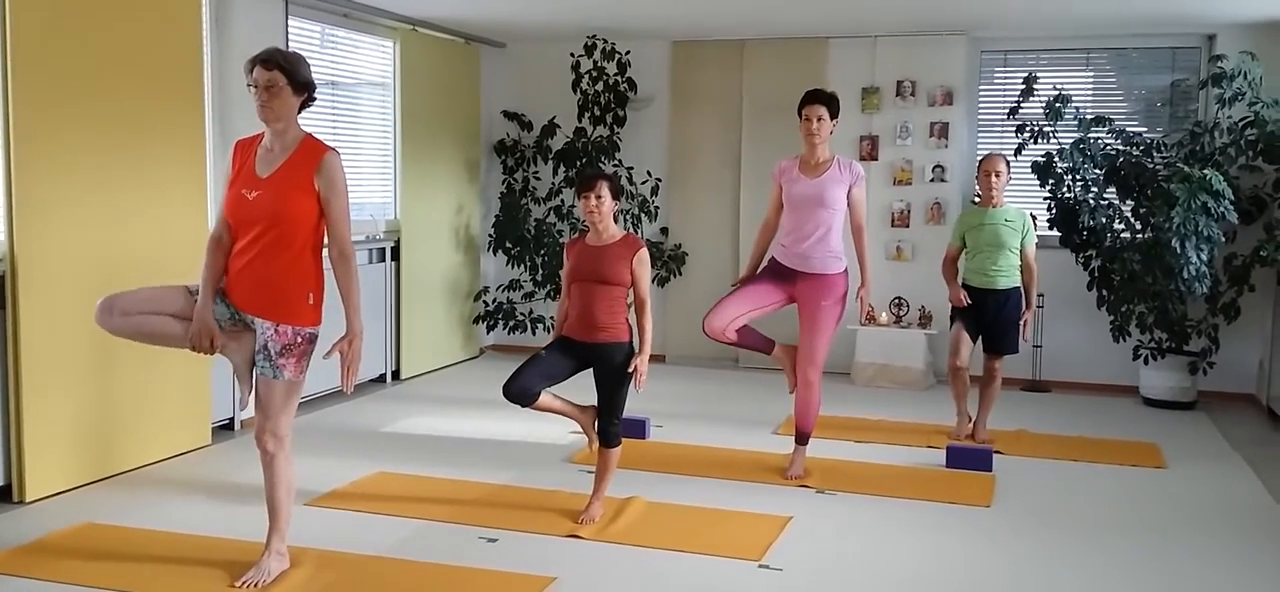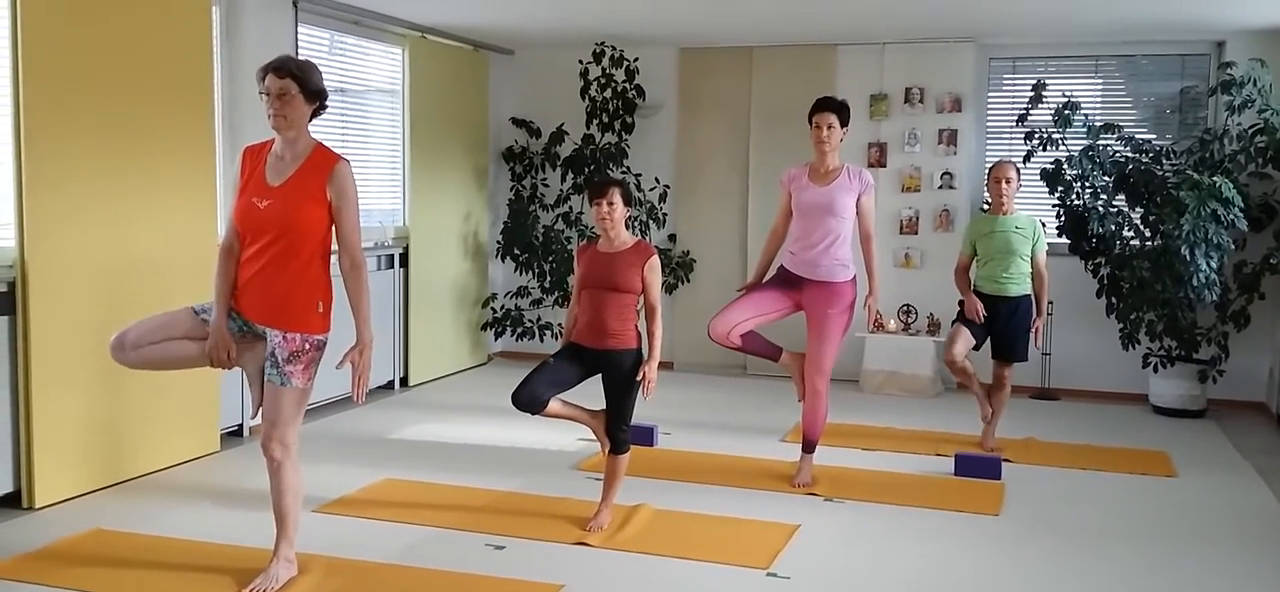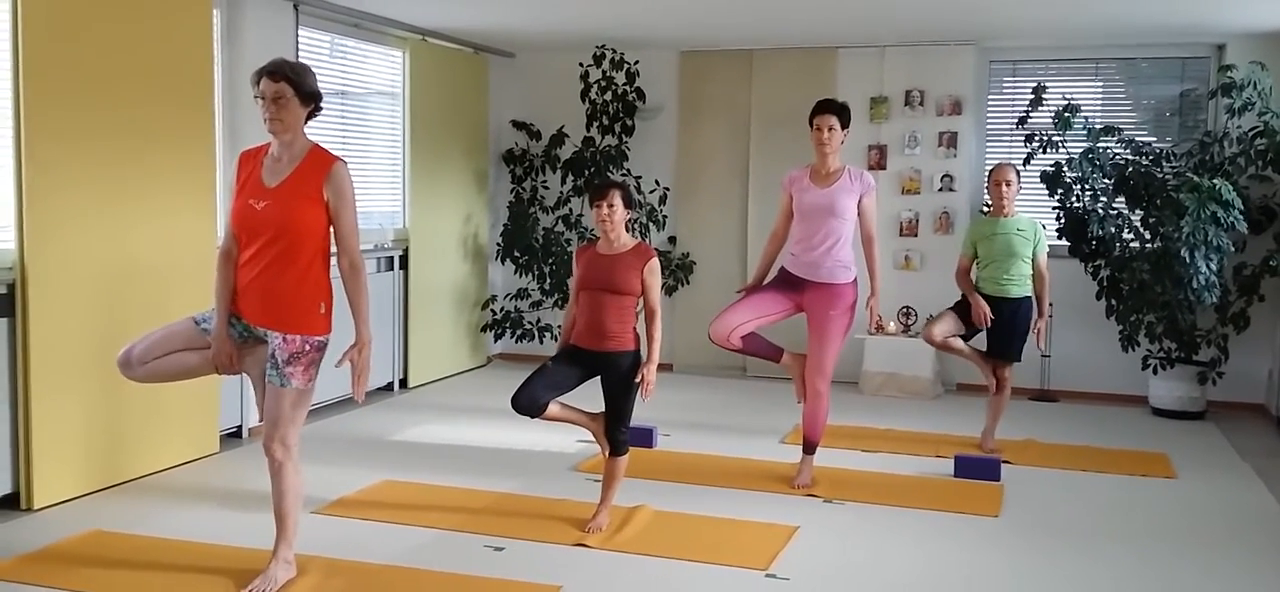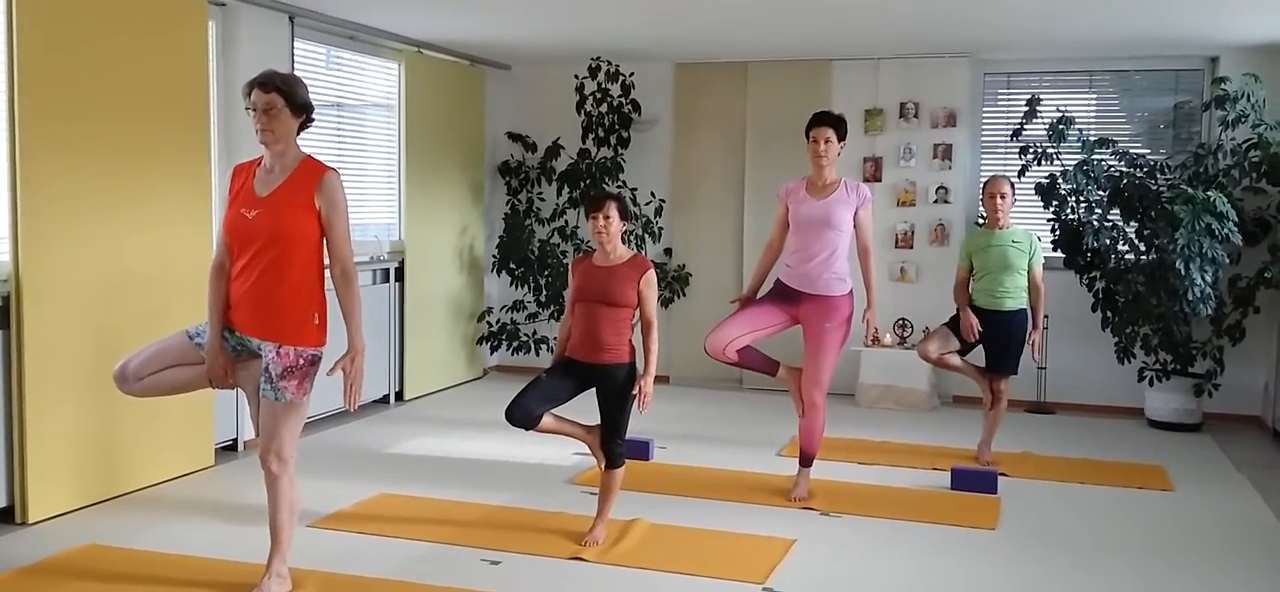
dt=0.5s
person 1, frame 1
left shoulder: (321, 161)
right shoulder: (241, 152)
left elbow: (341, 249)
right elbow: (221, 236)
left wrist: (354, 329)
right wrist: (203, 310)
left hip: (288, 313)
right hip: (234, 298)
left knee: (271, 435)
right knee: (111, 312)
right ankle: (234, 344)
person 1, frame 2
left shoulder: (333, 170)
right shoulder: (249, 159)
left elbow: (352, 259)
right elbow: (231, 245)
left wrist: (365, 338)
right wrist: (218, 321)
left hip: (297, 322)
right hip: (243, 310)
left knee: (277, 443)
right knee: (125, 347)
right ankle: (244, 355)
person 1, frame 3
left shoulder: (330, 172)
right shoulder: (246, 163)
left elbow: (351, 259)
right elbow: (229, 249)
left wrist: (363, 337)
right wrist: (220, 327)
left hip: (297, 325)
right hip: (243, 314)
left knee: (278, 444)
right knee: (132, 361)
right ankle: (246, 360)
person 1, frame 4
left shoulder: (322, 181)
right shoulder: (239, 176)
left elbow: (343, 269)
right elbow: (222, 262)
left wrist: (356, 346)
right wrist: (213, 338)
left hip: (291, 337)
right hip: (236, 327)
left knee: (275, 458)
right knee: (128, 377)
right ankle: (241, 372)
person 2, frame 1
left shoulder: (849, 171)
right shoulder: (784, 170)
left elbow: (859, 228)
right elbow: (770, 224)
left wrist: (866, 281)
right wrist: (749, 271)
left hip: (826, 278)
right hip: (781, 270)
left knee: (810, 371)
right knee: (716, 323)
left ankle: (799, 453)
right ankle: (782, 353)
person 2, frame 2
left shoulder: (859, 180)
right shoulder: (793, 177)
left elbow: (867, 236)
right elbow: (778, 231)
left wrist: (874, 289)
right wrist: (756, 278)
left hip: (835, 286)
right hip: (789, 278)
left knee: (818, 380)
right knee: (721, 328)
left ankle: (806, 460)
right ankle: (789, 359)
person 2, frame 3
left shoulder: (860, 181)
right shoulder: (794, 179)
left elbow: (869, 237)
right elbow: (779, 233)
left wrist: (875, 291)
right wrist: (757, 279)
left hip: (836, 287)
right hip: (791, 280)
left knee: (818, 381)
right knee: (721, 330)
left ankle: (807, 461)
right ankle: (791, 361)
person 2, frame 4
left shoulder: (857, 193)
right shoulder: (791, 191)
left elbow: (865, 249)
right elbow: (774, 244)
left wrist: (872, 303)
right wrist: (751, 290)
left hip: (831, 300)
right hip: (786, 292)
left knee: (814, 394)
right knee: (717, 343)
left ankle: (803, 474)
right ankle: (787, 374)
person 3, frame 1
left shoulder: (634, 248)
right shoulder: (572, 247)
left elbow: (643, 303)
right elbow: (565, 299)
left wrist: (644, 353)
right wrist: (553, 345)
left hip: (615, 347)
right hip: (573, 342)
left knee: (610, 424)
right knee: (516, 388)
left ankle: (597, 500)
right ankle: (582, 415)
person 3, frame 2
left shoulder: (645, 255)
right shoulder: (584, 253)
left elbow: (654, 310)
right elbow: (575, 305)
left wrist: (653, 360)
right wrist: (562, 349)
left hip: (623, 353)
right hip: (581, 348)
left knee: (618, 432)
right knee: (525, 397)
left ankle: (605, 507)
right ankle: (593, 418)
person 3, frame 3
left shoulder: (645, 257)
right shoulder: (583, 254)
left elbow: (653, 313)
right elbow: (573, 307)
left wrist: (652, 362)
right wrist: (559, 352)
left hip: (622, 355)
right hip: (580, 350)
left knee: (618, 432)
right knee: (524, 401)
left ankle: (604, 509)
right ankle: (592, 422)
person 3, frame 4
left shoulder: (641, 269)
right shoulder: (579, 266)
left elbow: (650, 325)
right elbow: (568, 318)
left wrist: (649, 374)
right wrist: (554, 363)
left hip: (617, 368)
right hip: (575, 363)
left knee: (613, 445)
right knee: (519, 413)
left ankle: (601, 522)
right ankle: (588, 434)
person 4, frame 1
left shoulder: (1021, 219)
right shoulder: (966, 218)
left elbow: (1029, 266)
right elbow: (950, 259)
left wrist: (1030, 307)
right wrist: (953, 286)
left hip: (1006, 297)
right hip: (971, 294)
left knee: (993, 365)
right knee: (957, 361)
left ankle: (981, 424)
right ankle: (963, 417)
person 4, frame 2
left shoulder: (1032, 226)
right shoulder: (976, 225)
left elbow: (1040, 273)
right elbow: (961, 269)
left wrist: (1041, 313)
right wrist: (968, 296)
left hip: (1017, 304)
right hip: (982, 300)
left knee: (1003, 372)
right knee: (952, 354)
left ankle: (989, 432)
right ankle: (981, 394)
person 4, frame 3
left shoulder: (1033, 228)
right shoulder: (977, 228)
left elbow: (1041, 275)
right elbow: (962, 271)
left wrist: (1042, 315)
right wrist: (975, 299)
left hip: (1017, 304)
right hip: (981, 300)
left knee: (1004, 373)
right knee: (932, 332)
left ankle: (989, 433)
right ankle: (981, 360)
person 4, frame 4
left shoulder: (1028, 240)
right shoulder: (972, 240)
left elbow: (1036, 287)
right elbow: (960, 284)
left wrist: (1037, 327)
right wrist: (965, 312)
left hip: (1012, 317)
right hip: (976, 313)
left knee: (999, 386)
right knee: (927, 350)
left ankle: (985, 446)
right ankle: (978, 374)
